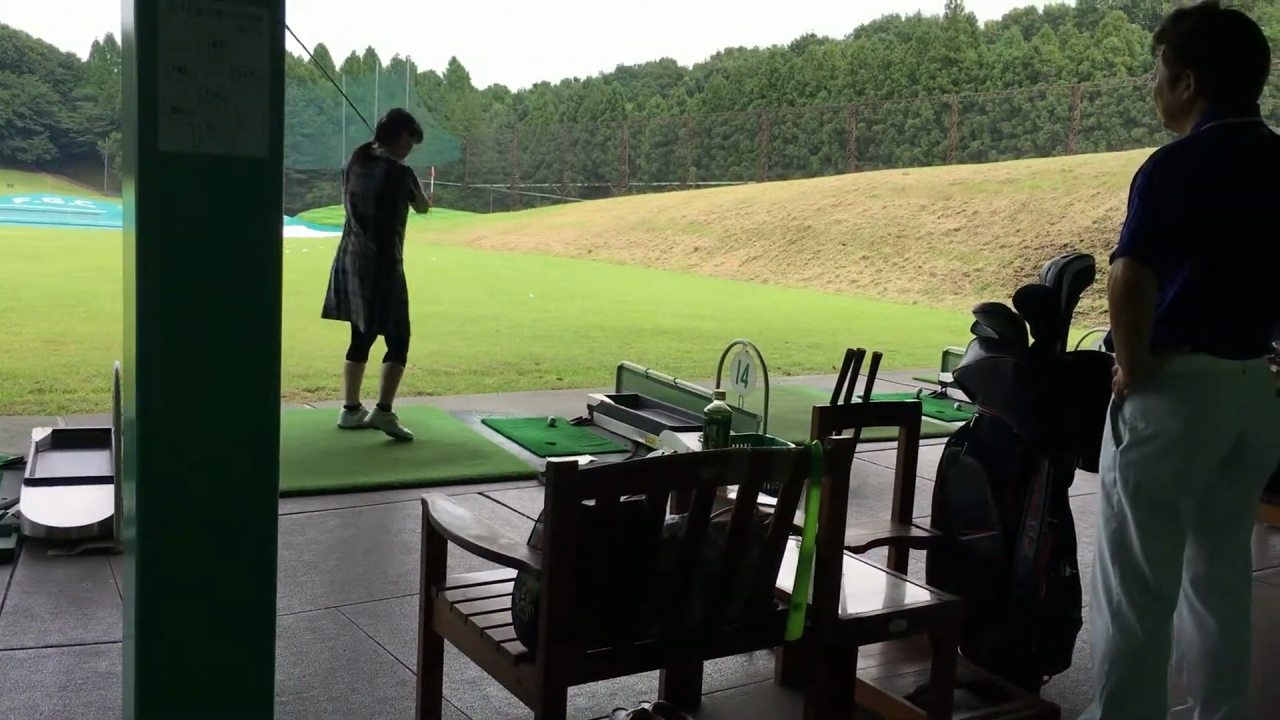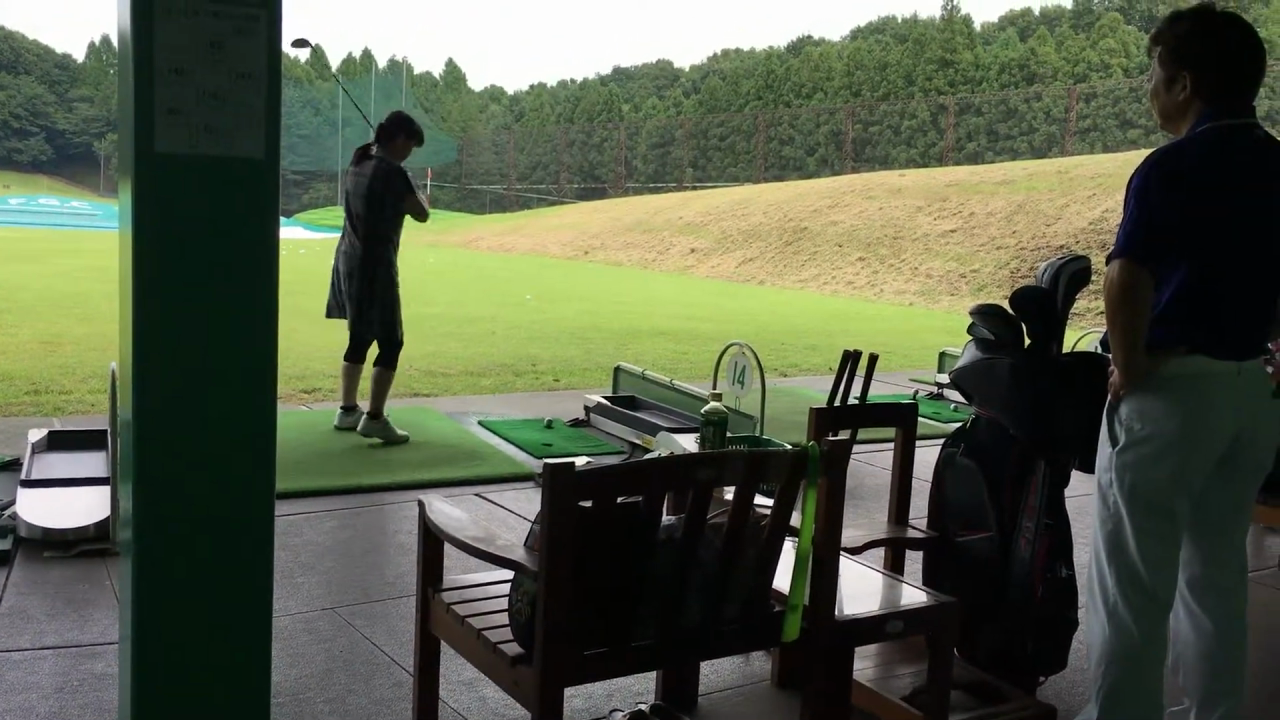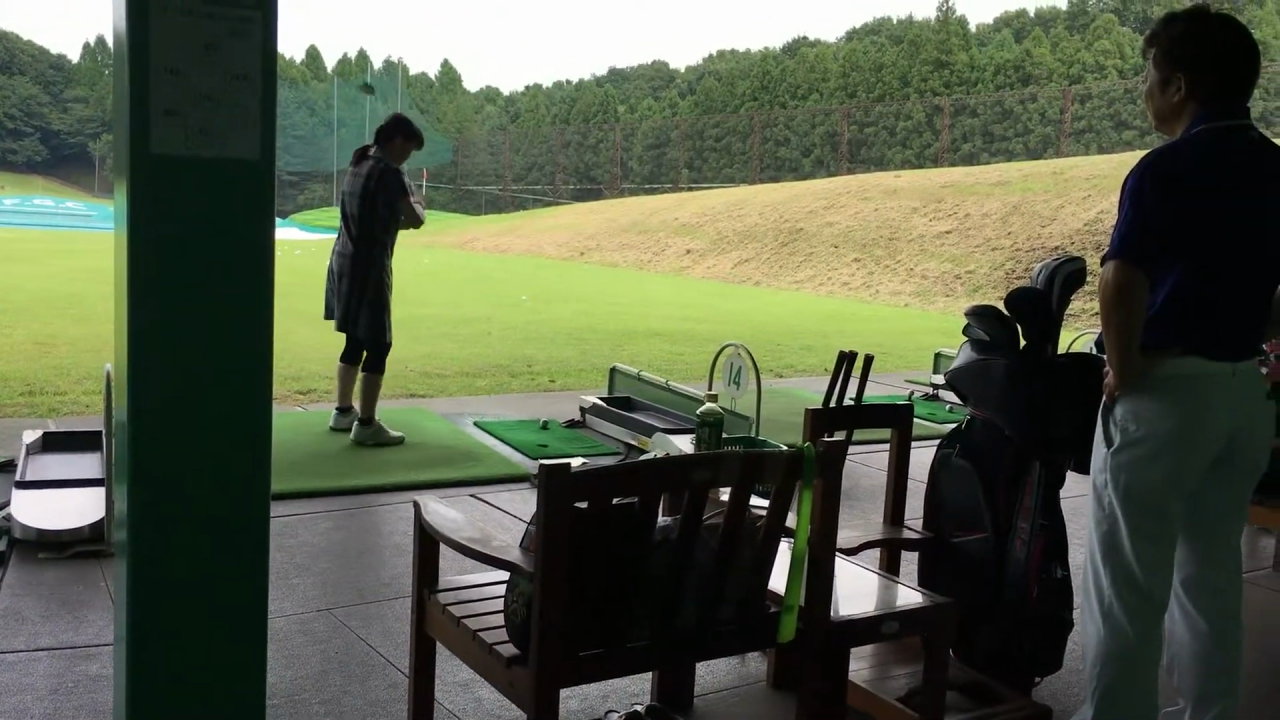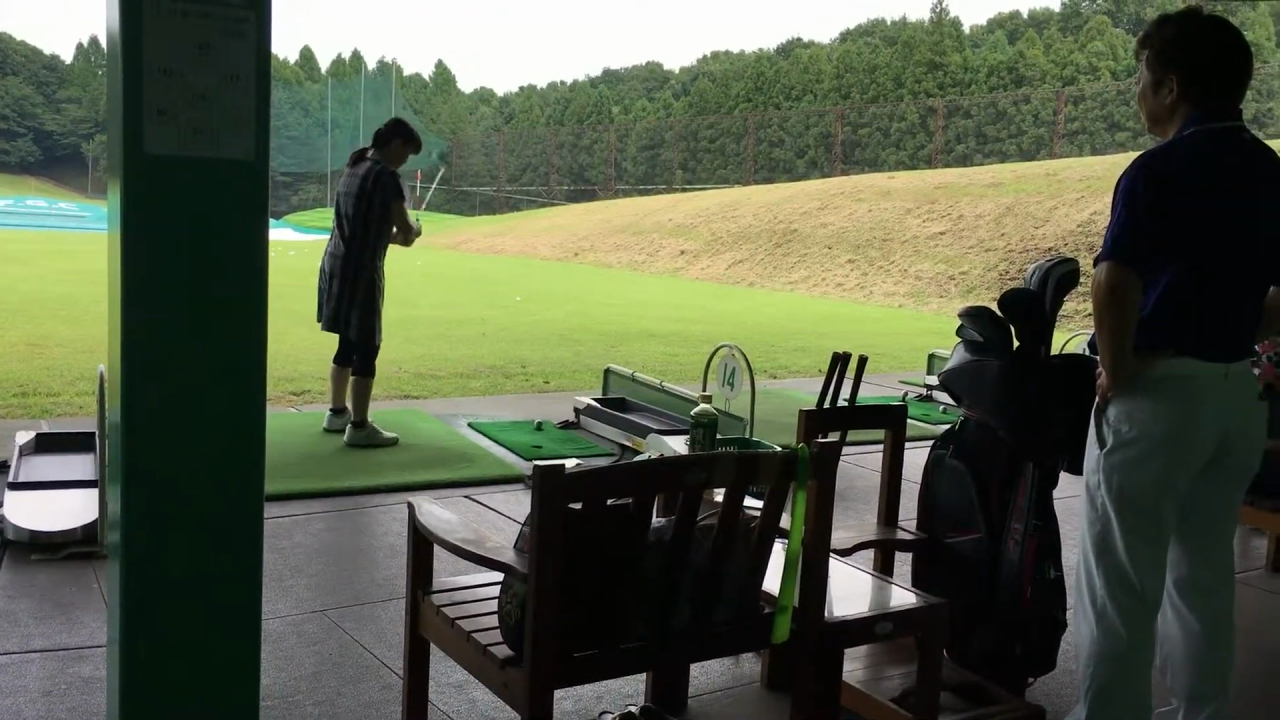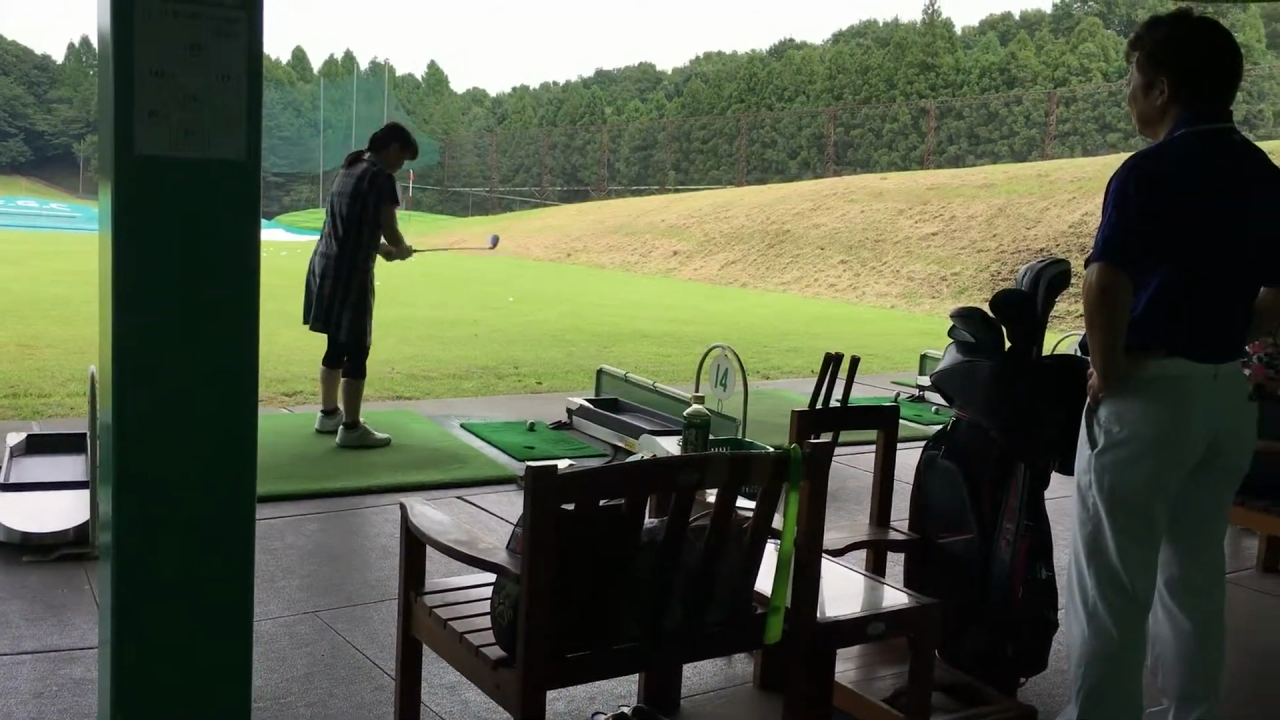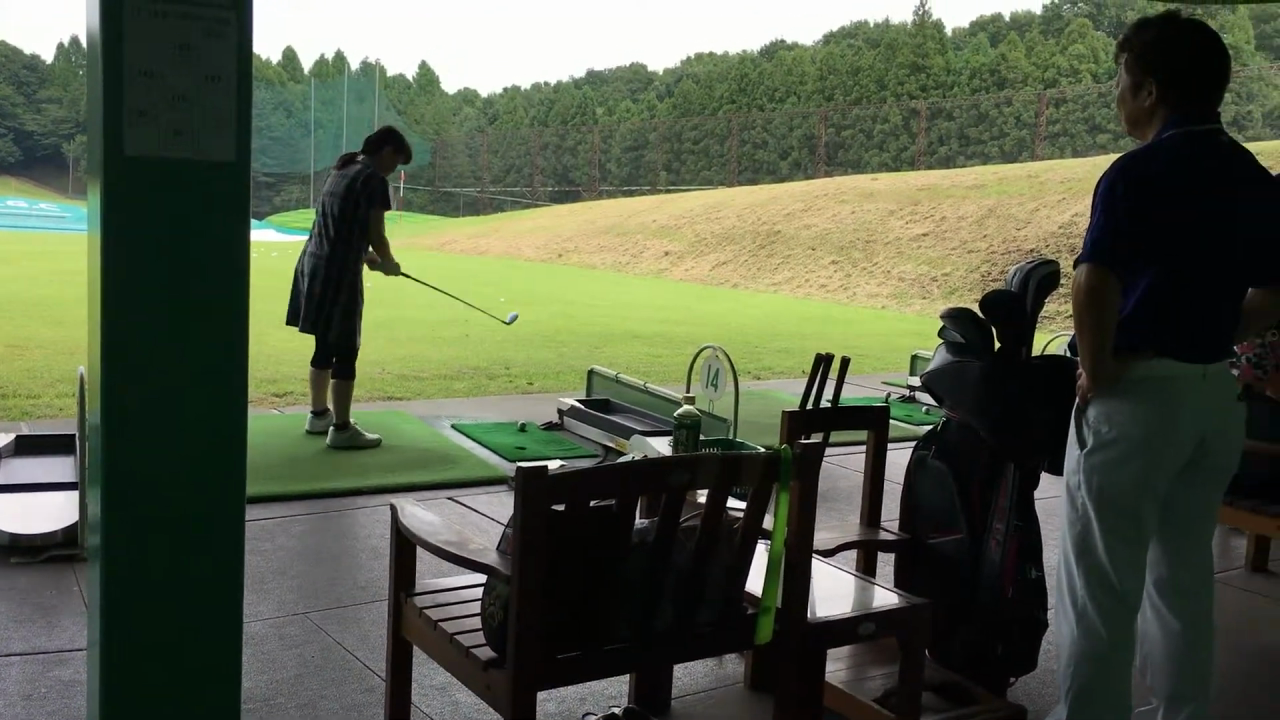
dt=0.1s
person 1, frame 1
left shoulder: (1176, 167)
left elbow: (1130, 277)
left wrist: (1130, 367)
left hip: (1174, 389)
left knee: (1137, 581)
right knee: (1220, 572)
person 1, frame 2
left shoulder: (1171, 168)
left elbow: (1127, 279)
left wrist: (1126, 367)
left hip: (1170, 390)
left knee: (1133, 582)
right knee: (1217, 573)
person 1, frame 3
left shoulder: (1166, 170)
left elbow: (1122, 280)
left wrist: (1122, 369)
left hip: (1165, 393)
left knee: (1127, 583)
right knee: (1212, 574)
person 1, frame 4
left shoulder: (1159, 171)
left elbow: (1115, 281)
left wrist: (1114, 369)
left hip: (1157, 393)
left knee: (1120, 583)
right knee: (1204, 575)
person 1, frame 5
left shoulder: (1150, 172)
left elbow: (1105, 281)
left wrist: (1106, 371)
left hip: (1148, 394)
left knee: (1112, 584)
right knee: (1195, 575)
person 1, frame 6
left shoulder: (1137, 173)
left elbow: (1094, 282)
left wrist: (1095, 371)
right wrist: (1216, 337)
left hip: (1137, 394)
right hip: (1215, 393)
left knee: (1101, 584)
right knee: (1183, 574)
person 2, frame 1
left shoulder: (355, 164)
right shoulder: (399, 172)
right elbow: (423, 206)
left hip: (351, 260)
right hip: (381, 264)
left knee: (361, 338)
right knee: (398, 339)
left ankle: (352, 409)
right ankle: (382, 411)
person 2, frame 2
left shoulder: (357, 165)
right shoulder: (392, 173)
right elbow: (422, 215)
left wrist: (401, 196)
right wrist: (414, 195)
left hip: (349, 261)
right hip: (374, 266)
left knee: (359, 339)
right knee: (390, 343)
left ankle: (348, 410)
right ankle: (373, 418)
person 2, frame 3
left shoulder: (358, 166)
right shoulder: (389, 172)
right elbow: (414, 219)
left wrist: (400, 215)
right wrist: (415, 208)
left hip: (345, 262)
right hip: (367, 266)
left knee: (355, 341)
right knee: (378, 345)
left ankle: (343, 411)
right ankle: (366, 424)
person 2, frame 4
left shoulder: (355, 168)
right shoulder: (385, 175)
right elbow: (405, 228)
left wrist: (395, 233)
right wrist: (412, 230)
left hip: (337, 262)
right hip: (359, 268)
left knee: (348, 343)
right knee: (366, 347)
left ankle: (337, 413)
right ankle: (359, 427)
person 2, frame 5
left shoulder: (349, 170)
right shoulder: (380, 177)
right elbow: (389, 231)
left wrist: (381, 248)
right wrist: (402, 249)
left hip: (326, 263)
right hip: (349, 270)
left knee: (337, 344)
right knee: (356, 349)
left ankle: (329, 414)
right ankle: (351, 427)
person 2, frame 6
left shoulder: (342, 171)
right shoulder: (373, 179)
right elbow: (376, 237)
left wrist: (369, 257)
right wrist: (388, 263)
left hip: (314, 264)
right hip: (339, 271)
left knee: (325, 345)
right knee: (346, 350)
left ankle: (319, 414)
right ankle: (341, 428)
